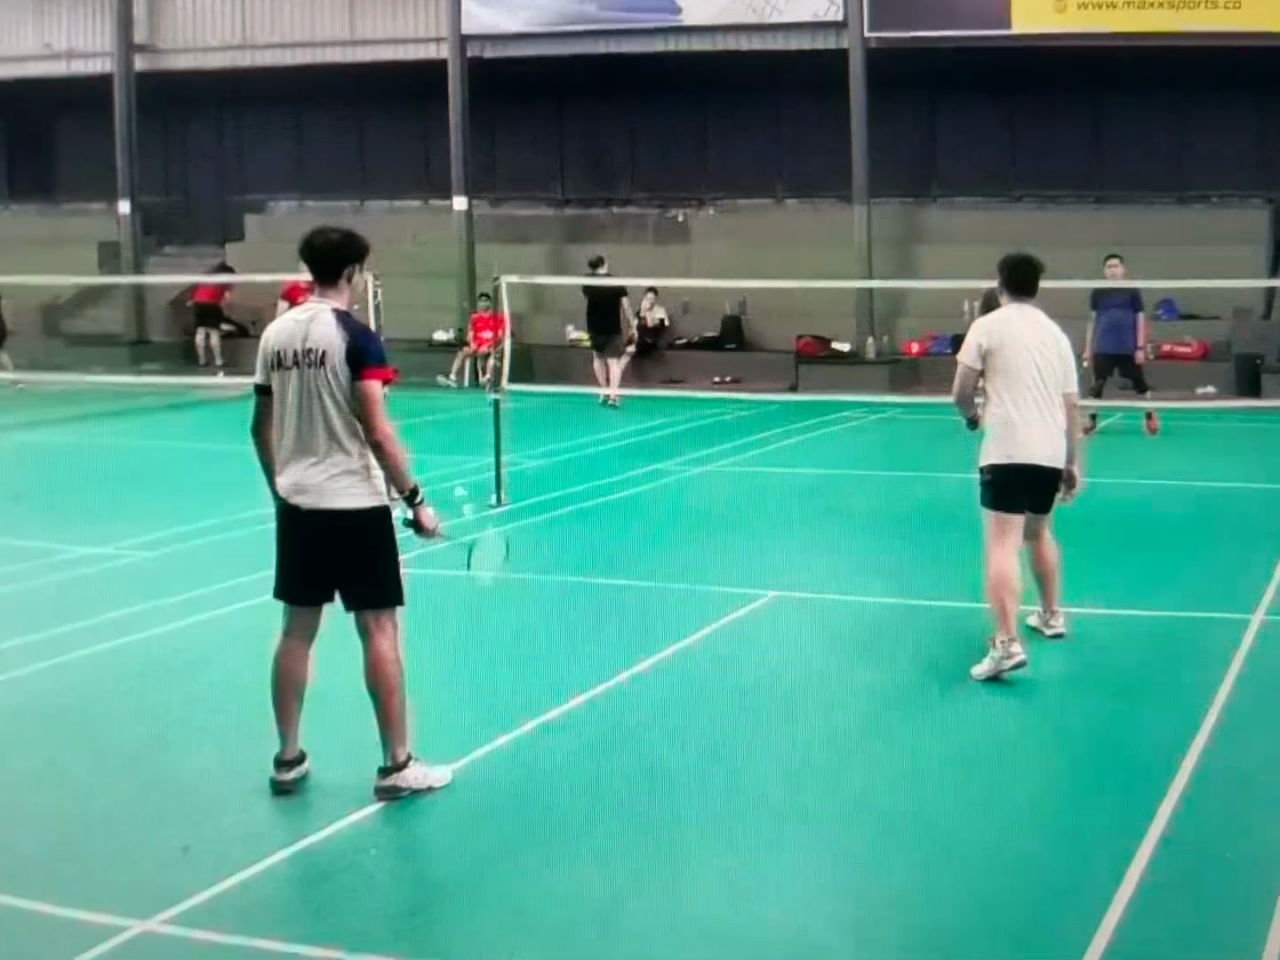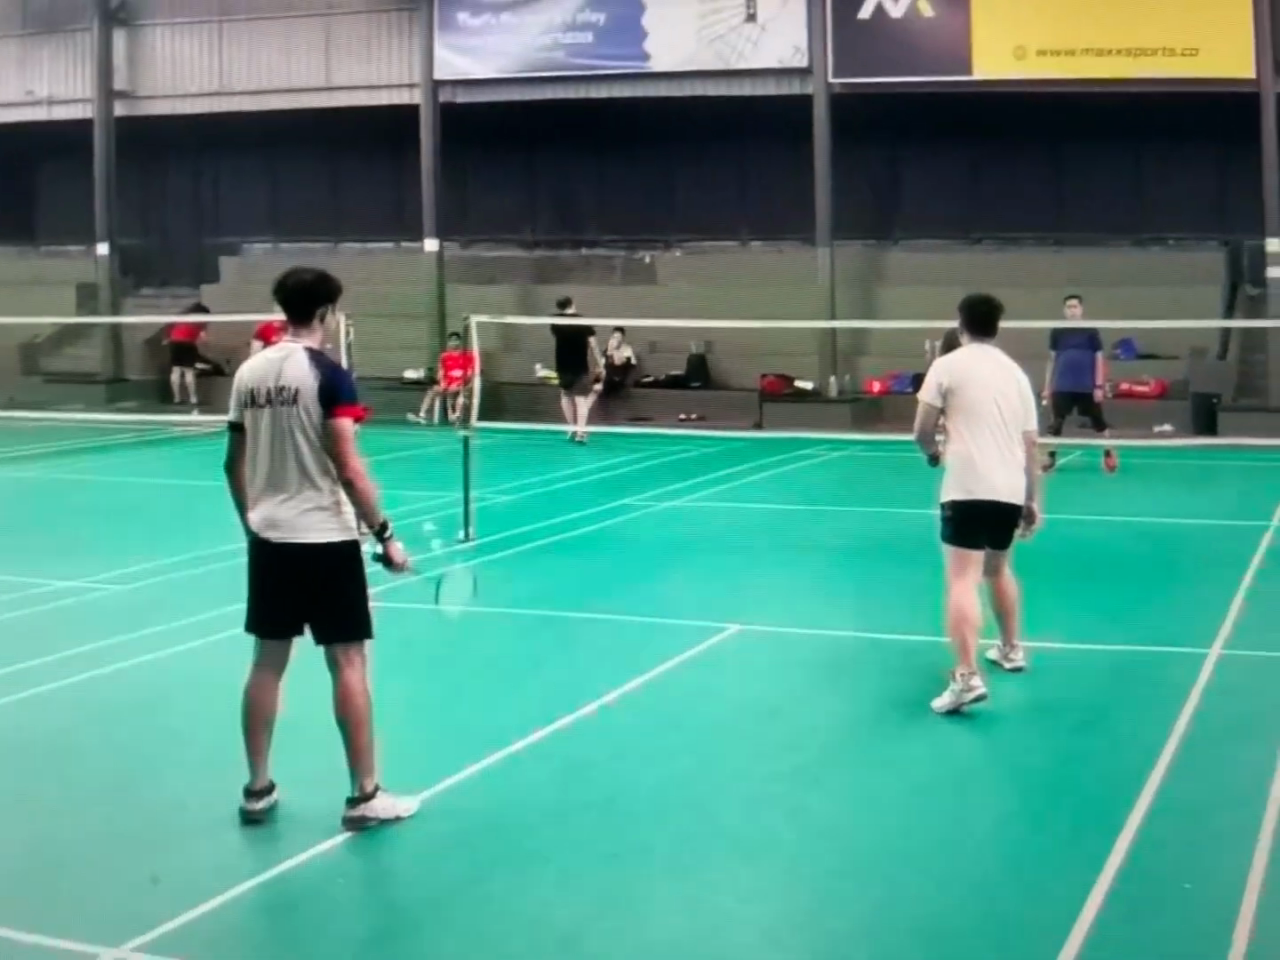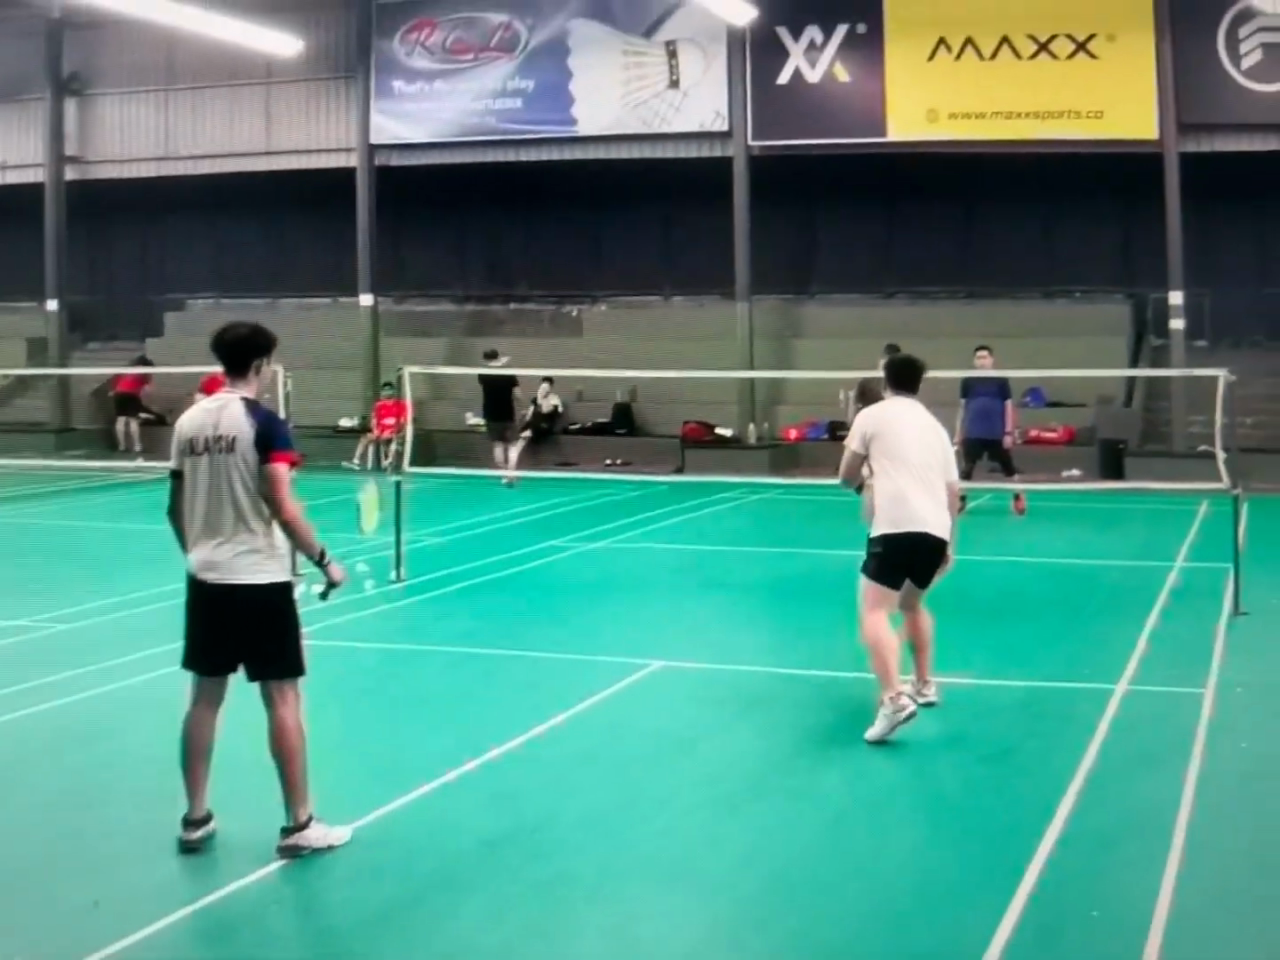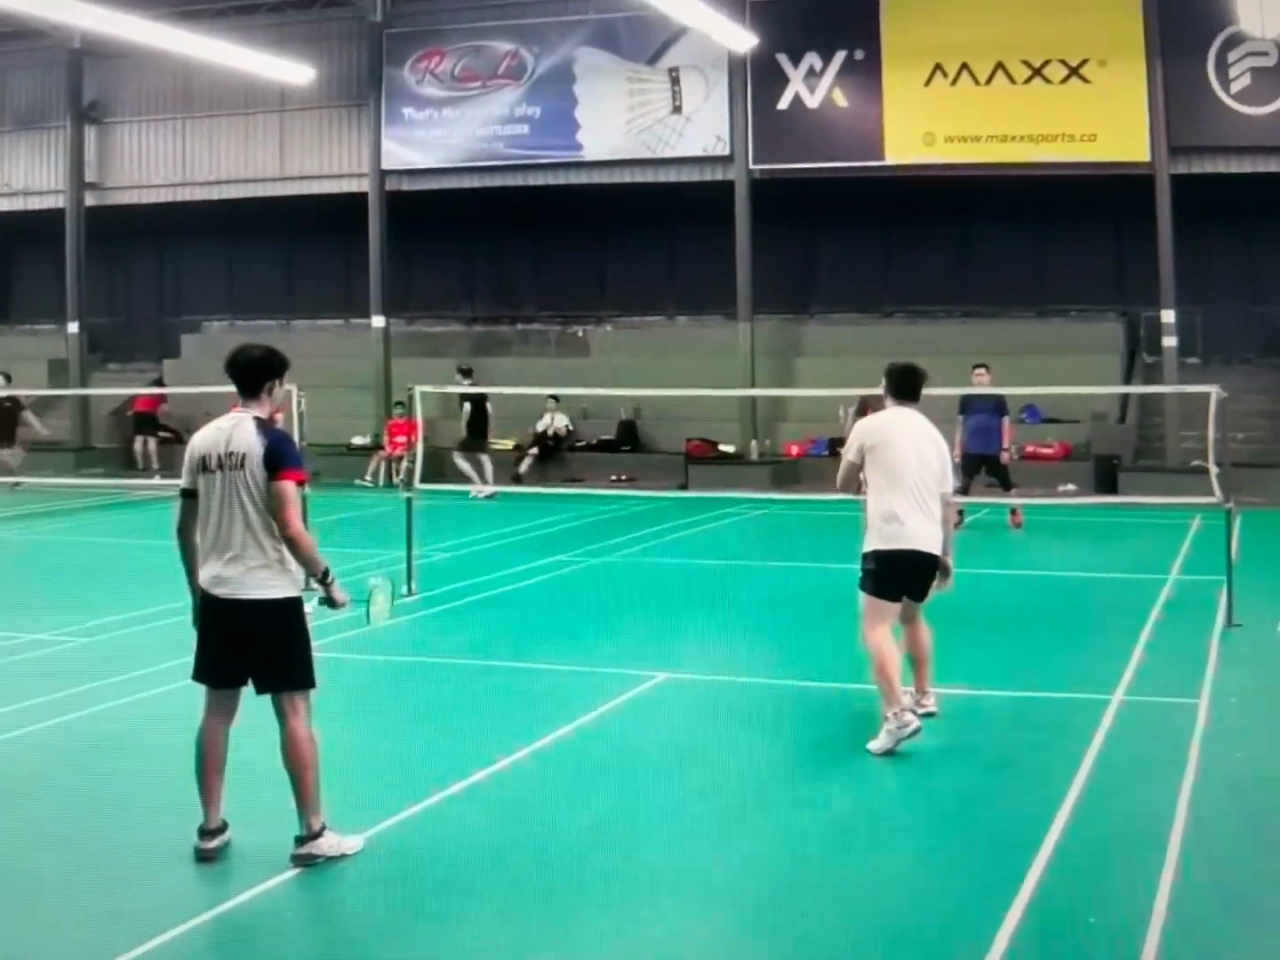
dt=0.7s
person 1, frame 1
left shoulder: (275, 334)
right shoulder: (355, 336)
left elbow: (262, 428)
right elbow: (378, 434)
right wrist: (416, 500)
left hip: (297, 503)
right hip: (354, 504)
left knee: (297, 628)
right knee: (379, 631)
left ankle: (288, 758)
right ankle: (397, 766)
person 1, frame 2
left shoulder: (249, 372)
right shoulder: (328, 374)
left elbow: (234, 464)
right elbow: (349, 471)
right wrist: (385, 535)
left hip: (270, 538)
right hip: (325, 539)
left knee: (267, 662)
right knee: (348, 665)
left ankle: (257, 789)
right ankle: (365, 796)
person 1, frame 3
left shoulder: (188, 422)
right shoulder: (263, 423)
left elbow: (176, 510)
right elbow: (285, 512)
right wrist: (325, 562)
left hip: (206, 579)
right hip: (259, 580)
left knee: (204, 698)
right knee: (282, 699)
left ankle: (195, 819)
right ankle: (298, 825)
person 1, frame 4
left shoulder: (201, 441)
right shoulder: (274, 442)
left elbow: (185, 530)
right elbow: (291, 530)
left wrist: (198, 592)
right wrist: (328, 581)
left hip: (218, 595)
right hip: (270, 596)
left knee: (218, 711)
right knee: (294, 712)
left ankle: (211, 829)
right ankle: (313, 834)
person 2, frame 1
left shoulder: (988, 325)
right shoulder: (1055, 332)
left elbow: (960, 393)
right elbow: (1070, 405)
left wrist: (974, 417)
right wrist: (1072, 462)
left hip: (1007, 452)
right hip: (1050, 454)
left knee: (1002, 545)
right knee: (1039, 532)
left ankle: (1007, 645)
right ankle: (1051, 615)
person 2, frame 2
left shoulder: (948, 365)
right shoulder: (1015, 372)
left elbow: (921, 431)
right elbow: (1030, 443)
left wrist: (934, 453)
right wrist: (1032, 499)
left hip: (968, 490)
right hip: (1010, 491)
left knee: (962, 580)
right knee: (998, 568)
left ankle: (967, 678)
right ankle: (1011, 649)
person 2, frame 3
left shoulder: (873, 415)
right shoulder: (934, 425)
left elbow: (846, 476)
right elbow: (952, 491)
left wrist: (863, 482)
right wrist: (946, 544)
left hip: (897, 528)
right hip: (935, 529)
left knee: (873, 612)
right knee: (912, 603)
left ankle: (894, 700)
right ankle: (923, 684)
person 2, frame 4
left shoulder: (869, 426)
right shoulder: (934, 435)
left elbow: (844, 484)
right elbow: (946, 501)
right wrist: (946, 554)
left hip: (888, 543)
right hip: (927, 545)
left knee: (877, 627)
right knee: (912, 616)
left ankle: (898, 716)
right ankle: (923, 696)
